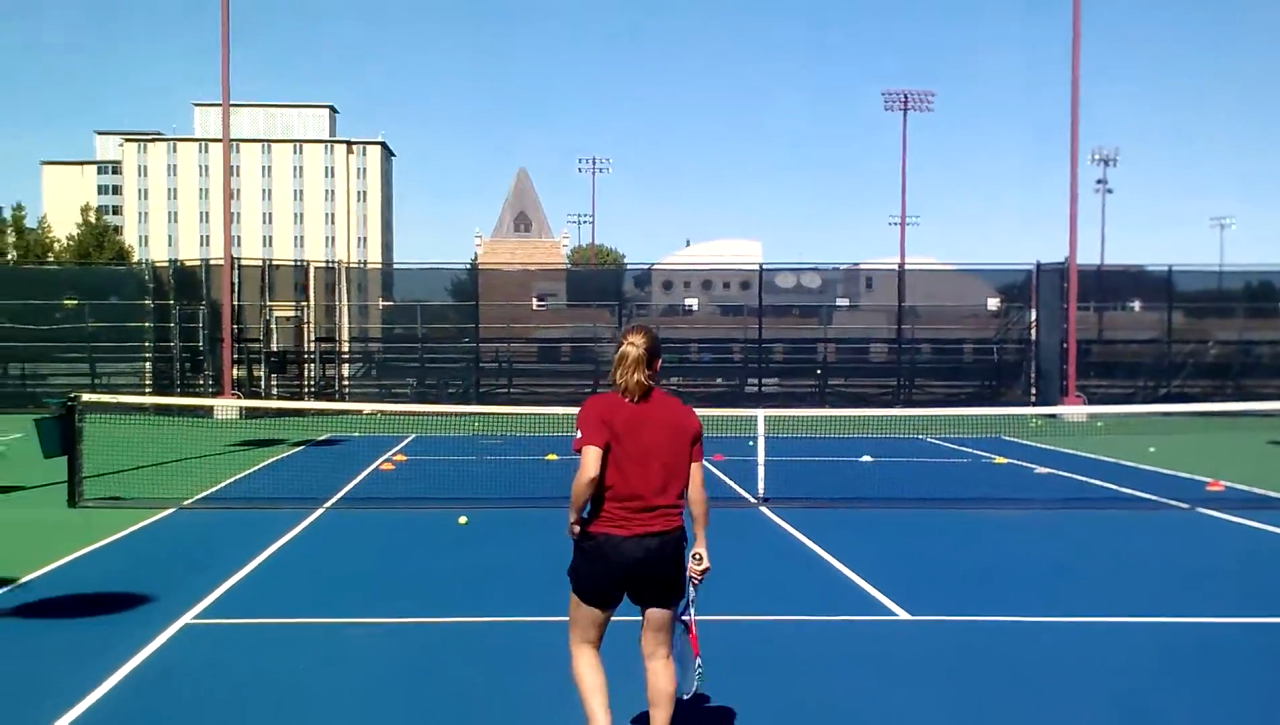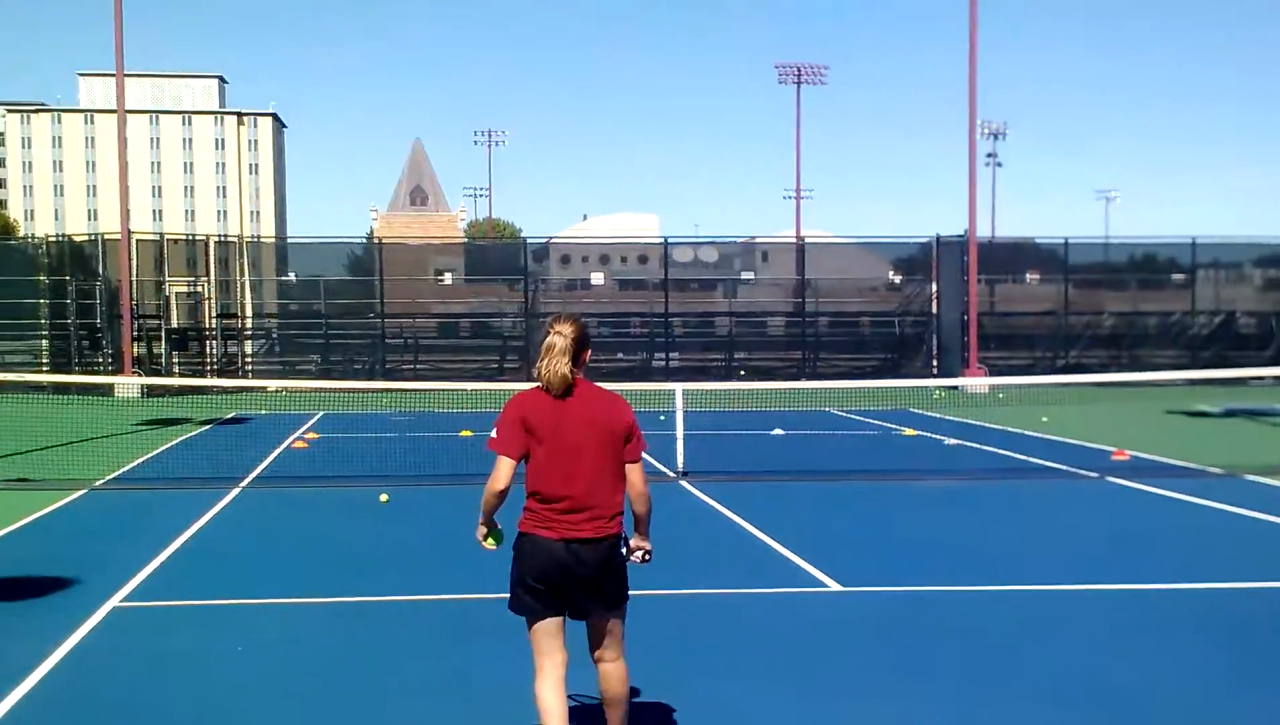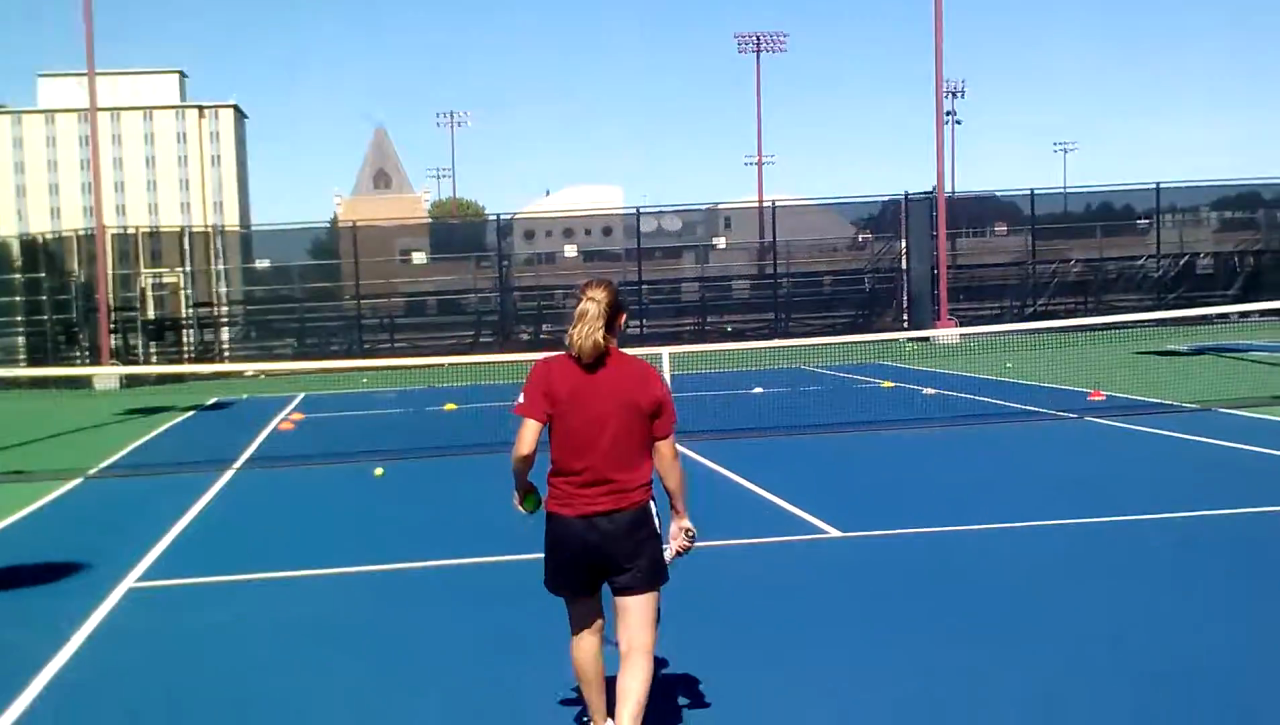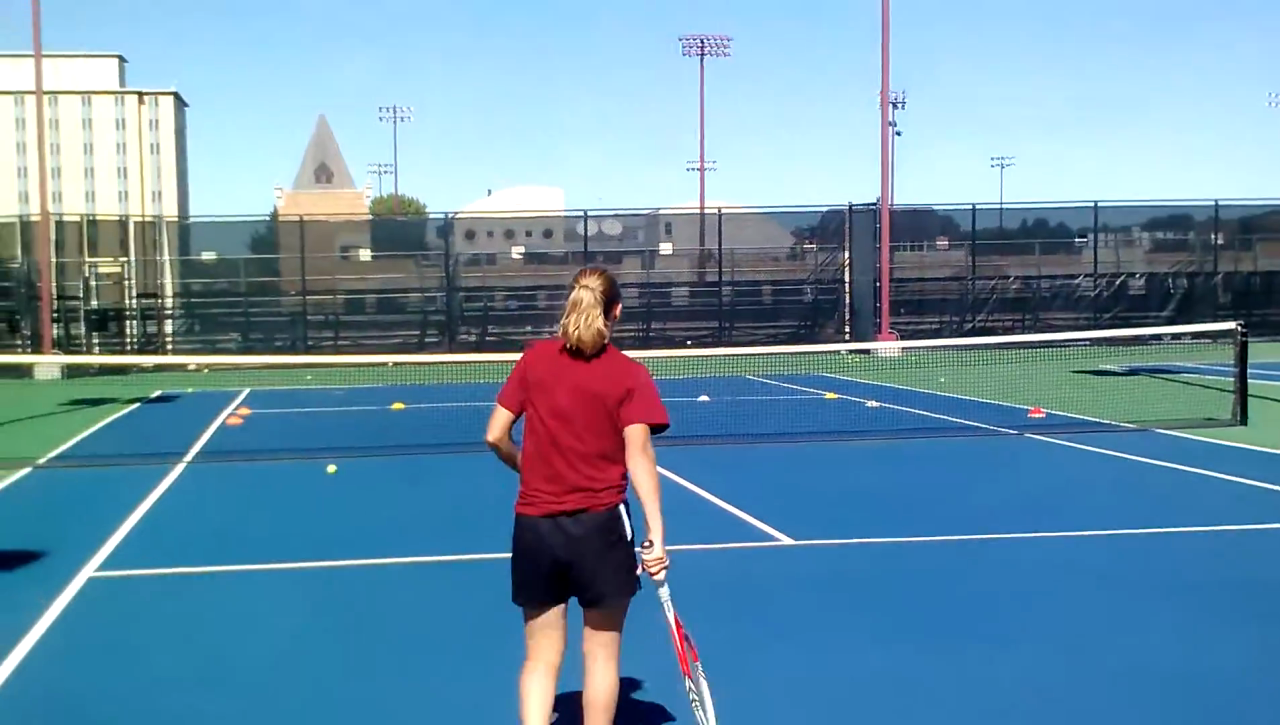
dt=0.4s
person 1, frame 1
left shoulder: (599, 407)
right shoulder: (686, 414)
left elbow: (589, 473)
right elbow: (696, 488)
left wrist: (575, 516)
right wrist: (700, 544)
left hip: (606, 542)
right hip: (666, 545)
left knee: (583, 646)
right knee: (658, 653)
person 1, frame 2
left shoulder: (522, 407)
right shoulder: (618, 408)
left elbow: (500, 483)
right elbow: (637, 488)
left wrist: (484, 521)
right wrist: (641, 535)
left hip: (539, 548)
right hip: (601, 548)
left knee: (549, 666)
right knee: (609, 655)
person 1, frame 3
left shoulder: (546, 373)
right shoulder: (649, 379)
left elbow: (524, 450)
right elbow: (667, 460)
left wrist: (521, 484)
right wrist: (681, 516)
left hip: (567, 523)
right hip: (631, 522)
left knee: (584, 630)
right knee: (637, 649)
person 1, frame 4
left shoulder: (532, 360)
right shoulder: (630, 375)
left elbow: (495, 435)
right elbow: (638, 454)
right wrist: (656, 532)
left hip: (535, 525)
right hip: (600, 525)
left knee: (541, 658)
right knee: (602, 655)
